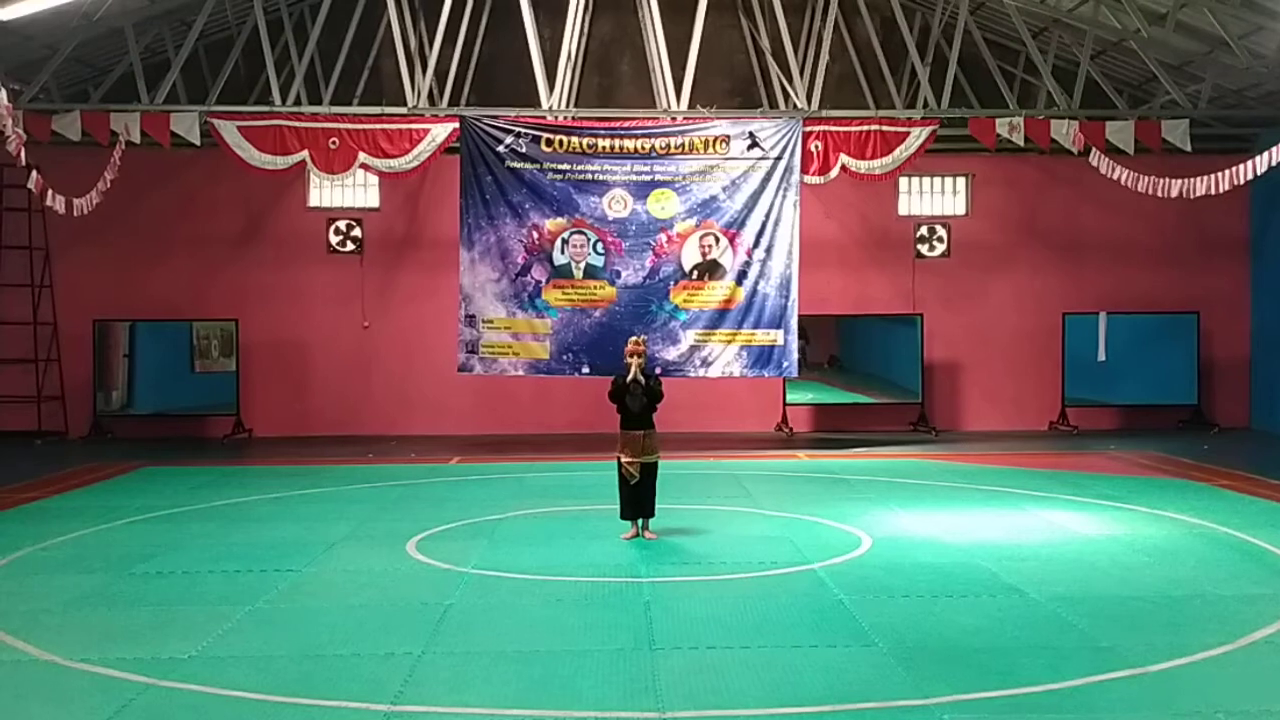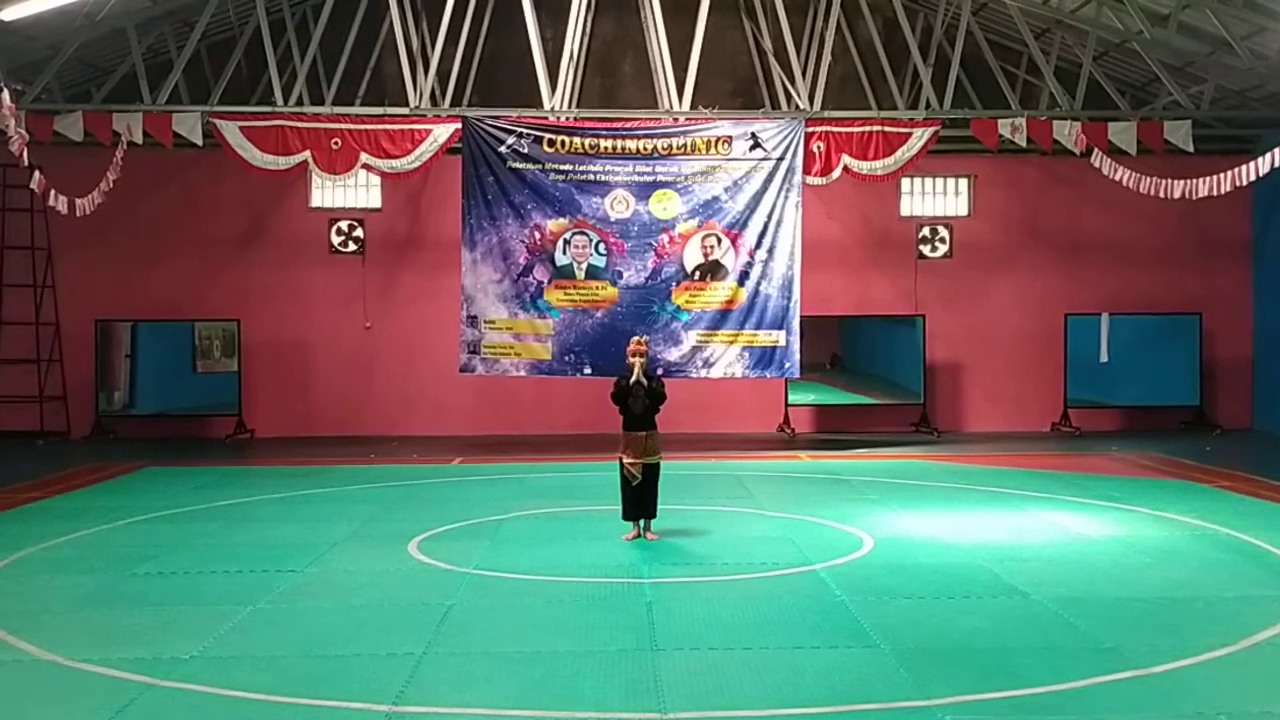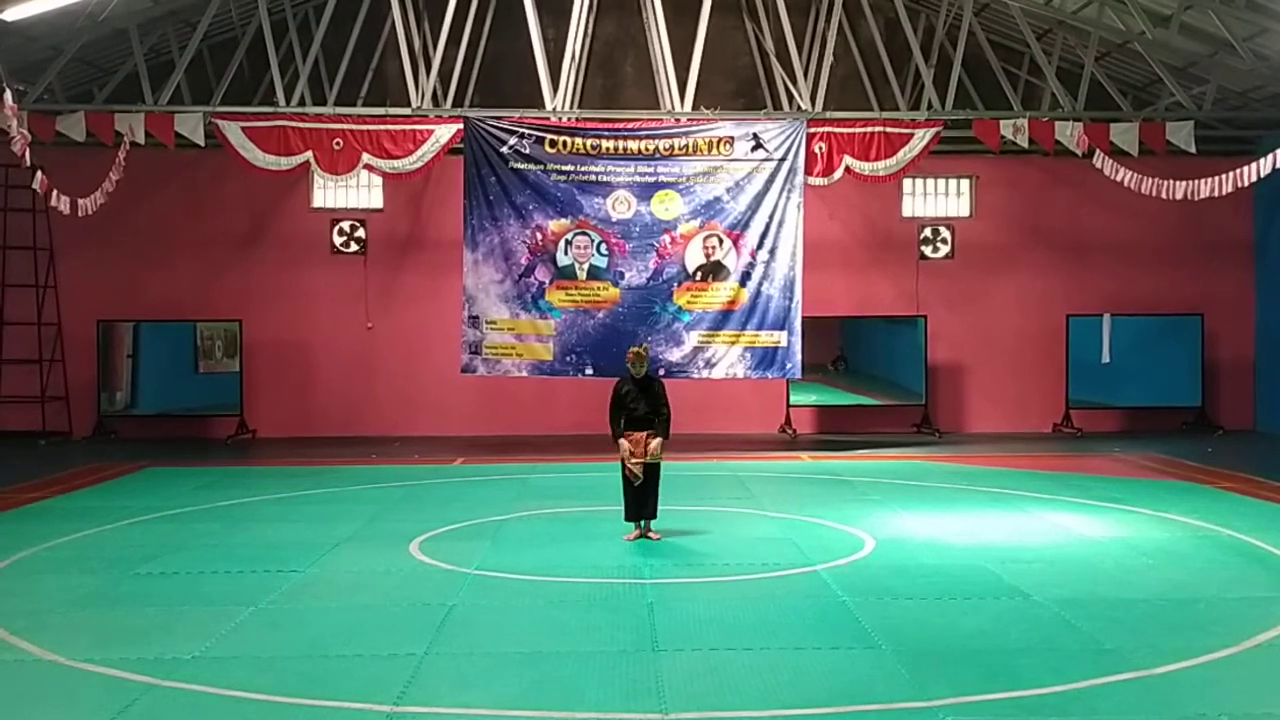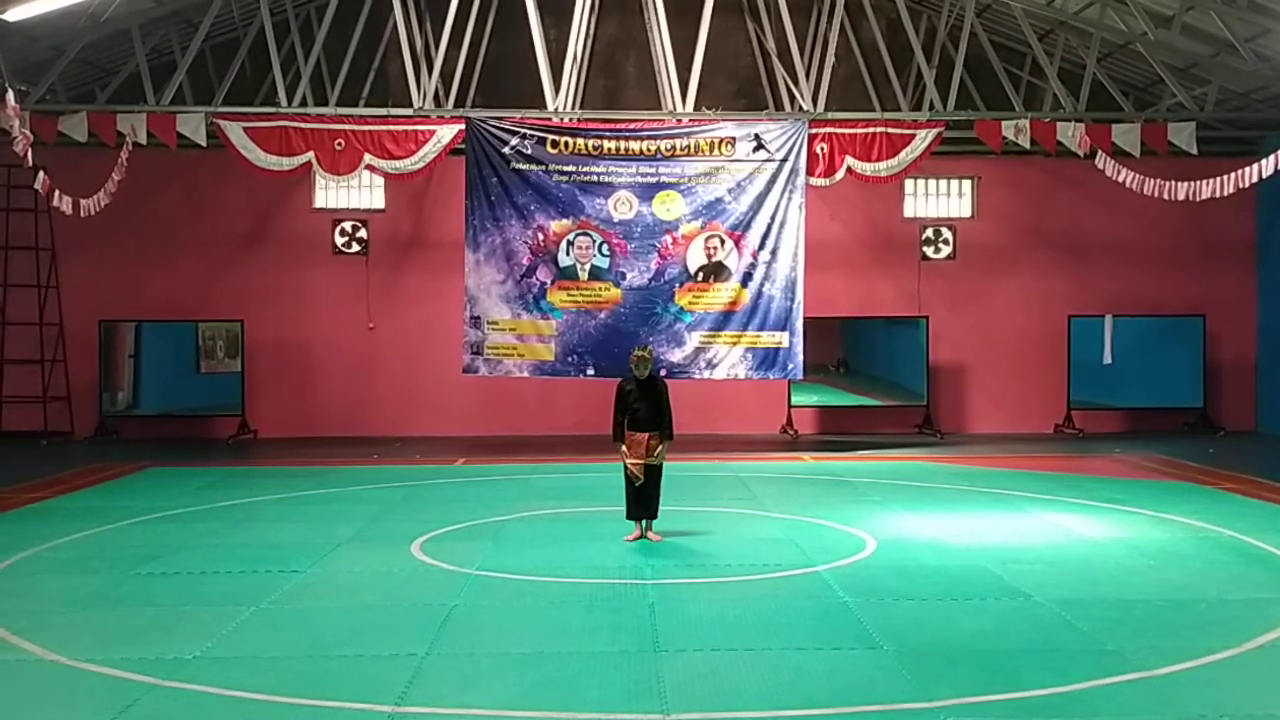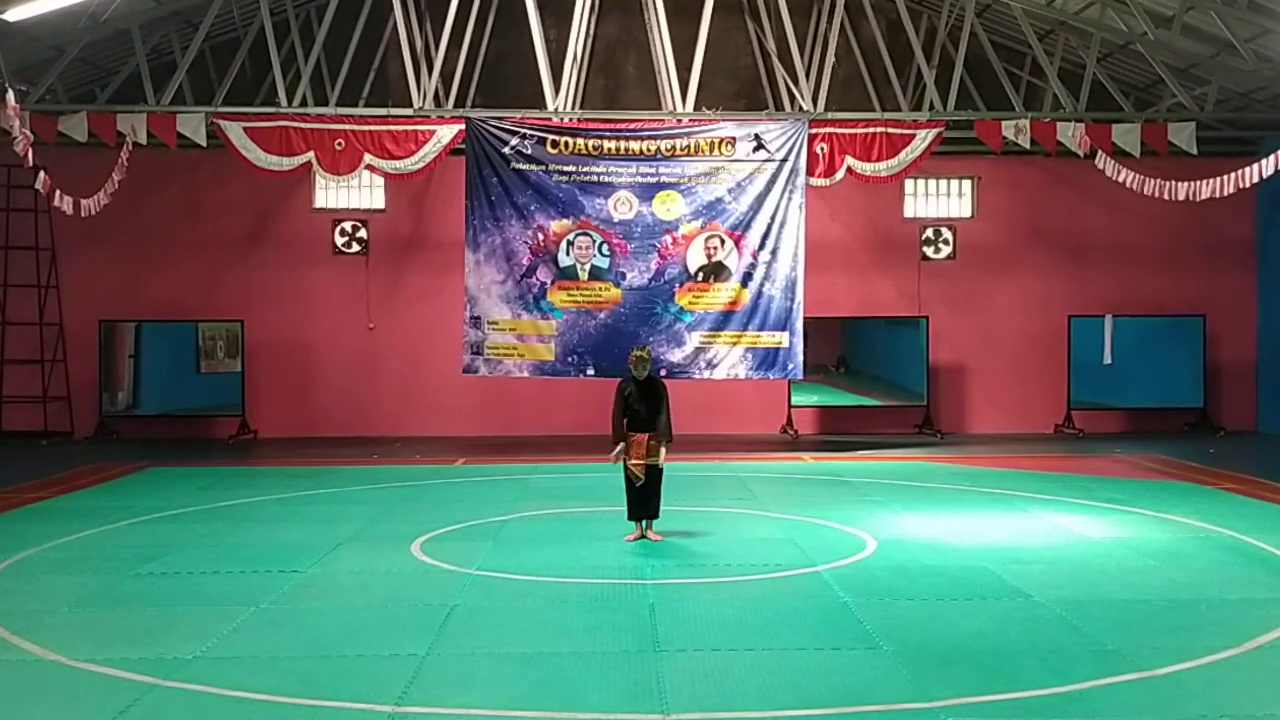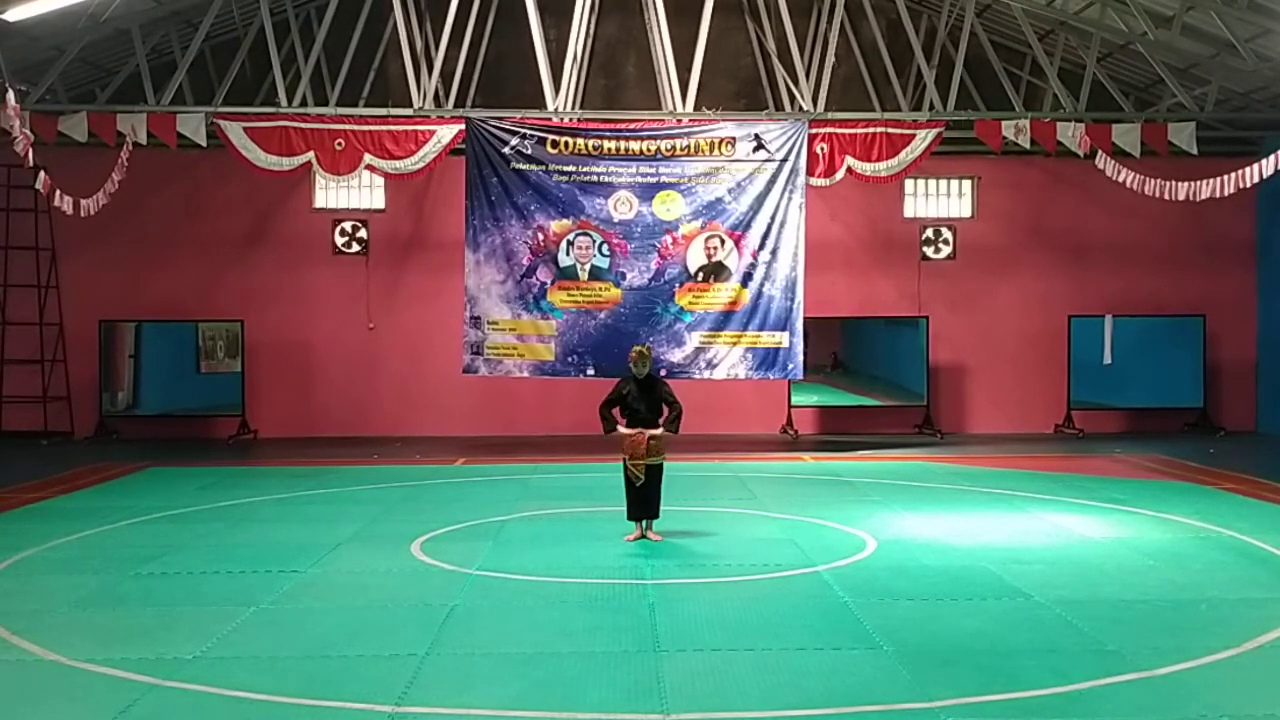
dt=0.7s
person 1, frame 1
left shoulder: (652, 380)
right shoulder: (620, 380)
left elbow: (657, 397)
right elbow: (613, 397)
left wrist: (641, 379)
right wrist: (629, 378)
left hip: (648, 435)
right hip: (627, 436)
left knee: (647, 482)
right knee: (627, 481)
left ankle: (646, 526)
right ankle: (633, 526)
person 1, frame 2
left shoulder: (655, 381)
right shoulder: (622, 381)
left elbow: (659, 399)
right elbow: (617, 399)
left wrist: (643, 380)
right wrist: (632, 379)
left hip: (650, 436)
right hip: (629, 436)
left knee: (650, 483)
right knee: (629, 482)
left ankle: (647, 527)
right ankle: (635, 527)
person 1, frame 3
left shoulder: (656, 384)
right shoulder: (621, 385)
left elbow: (664, 413)
right elbow: (614, 415)
left wrist: (660, 438)
right wrist: (620, 439)
left hip: (651, 438)
right hip: (629, 439)
left knee: (650, 484)
right knee: (631, 484)
left ankle: (648, 526)
right ankle: (636, 527)
person 1, frame 4
left shoulder: (659, 385)
right shoulder: (624, 386)
left elbow: (666, 415)
right elbow: (619, 416)
left wrist: (665, 443)
right wrist: (619, 443)
left hip: (653, 440)
right hip: (632, 440)
left knee: (652, 485)
right knee: (633, 484)
left ankle: (649, 527)
right ankle: (638, 527)
person 1, frame 5
left shoulder: (658, 385)
right shoulder: (624, 386)
left elbow: (663, 414)
right elbow: (618, 414)
left wrist: (663, 443)
right wrist: (620, 442)
left hip: (653, 440)
right hip: (632, 440)
left knee: (653, 485)
right knee: (633, 485)
left ankle: (649, 527)
right ankle: (638, 528)
person 1, frame 6
left shoulder: (659, 384)
right shoulder: (624, 385)
left elbow: (676, 408)
right elbow: (604, 408)
left wrist: (663, 428)
right wrist: (617, 427)
left hip: (654, 440)
right hip: (631, 440)
left knee: (653, 485)
right knee: (633, 484)
left ankle: (650, 528)
right ankle: (638, 528)
